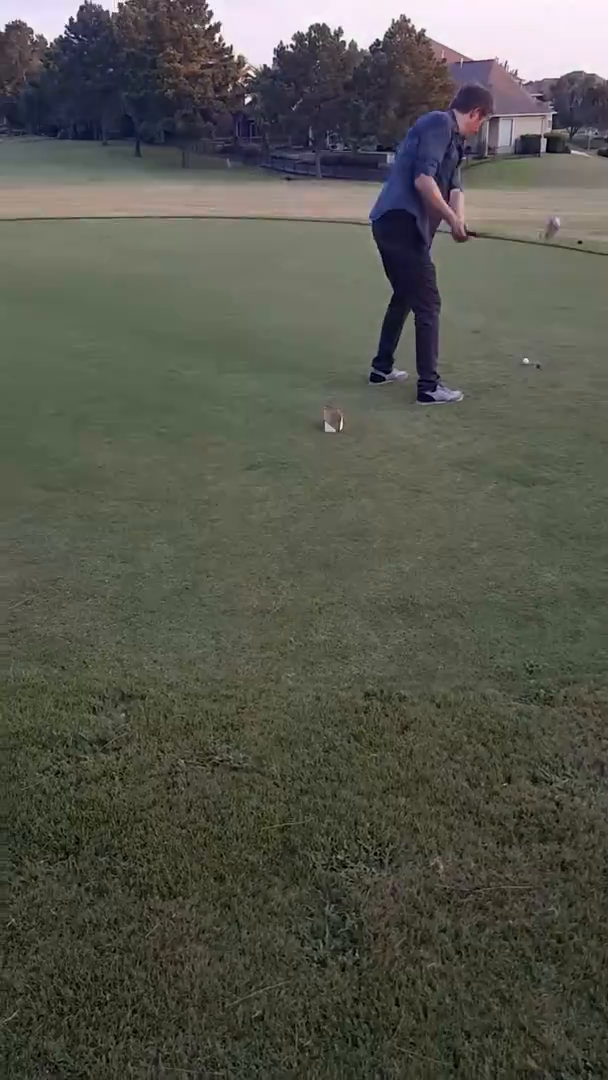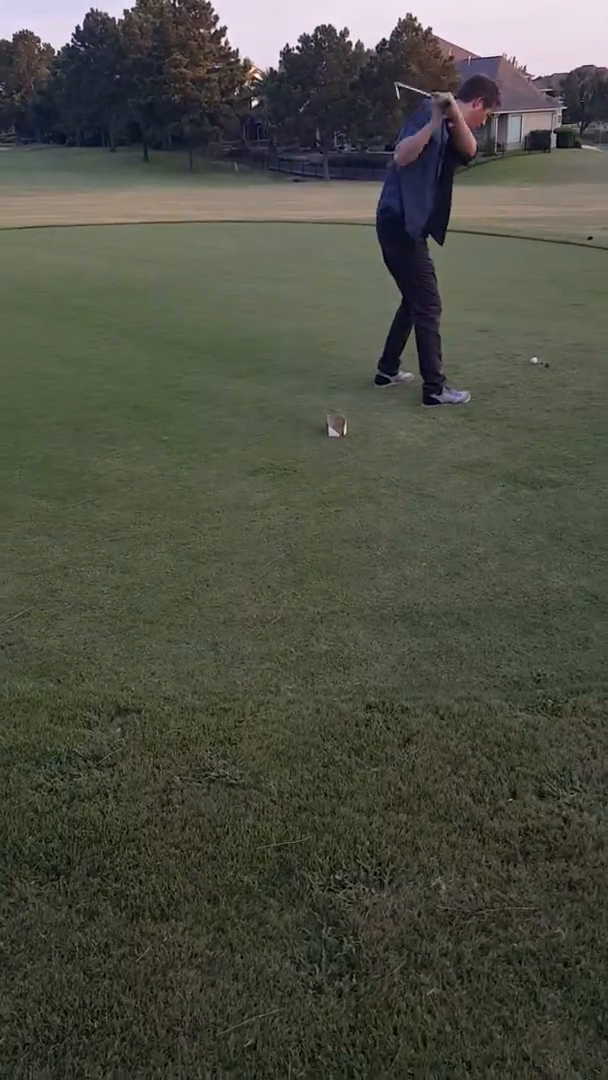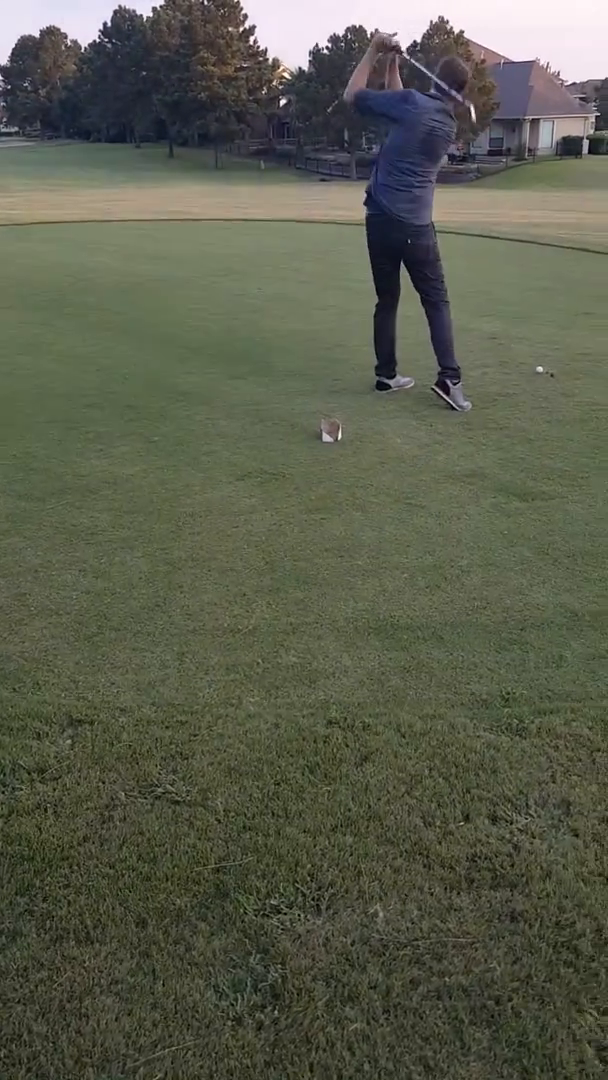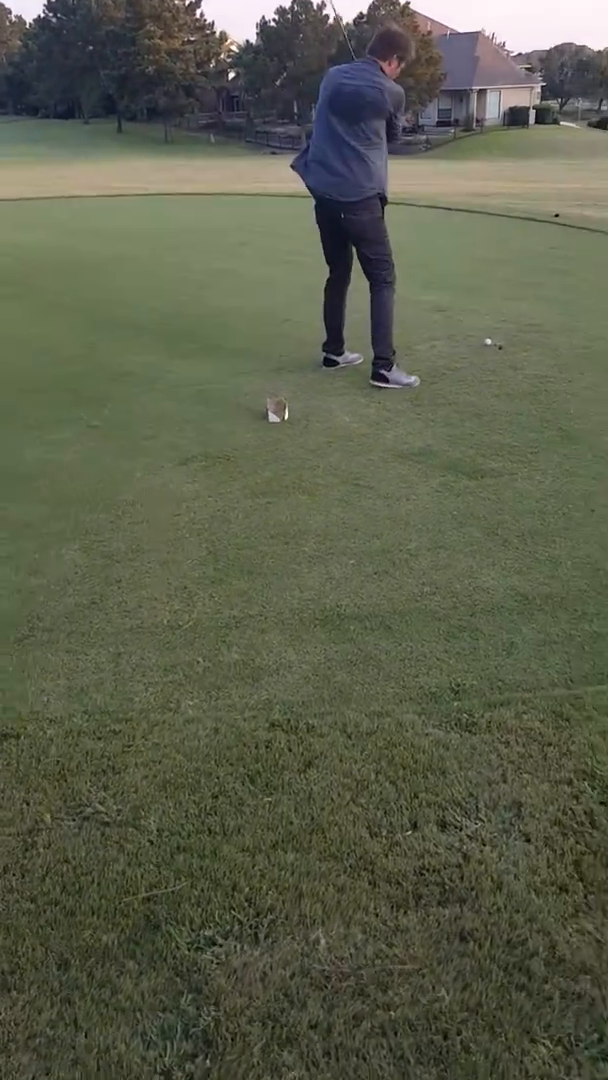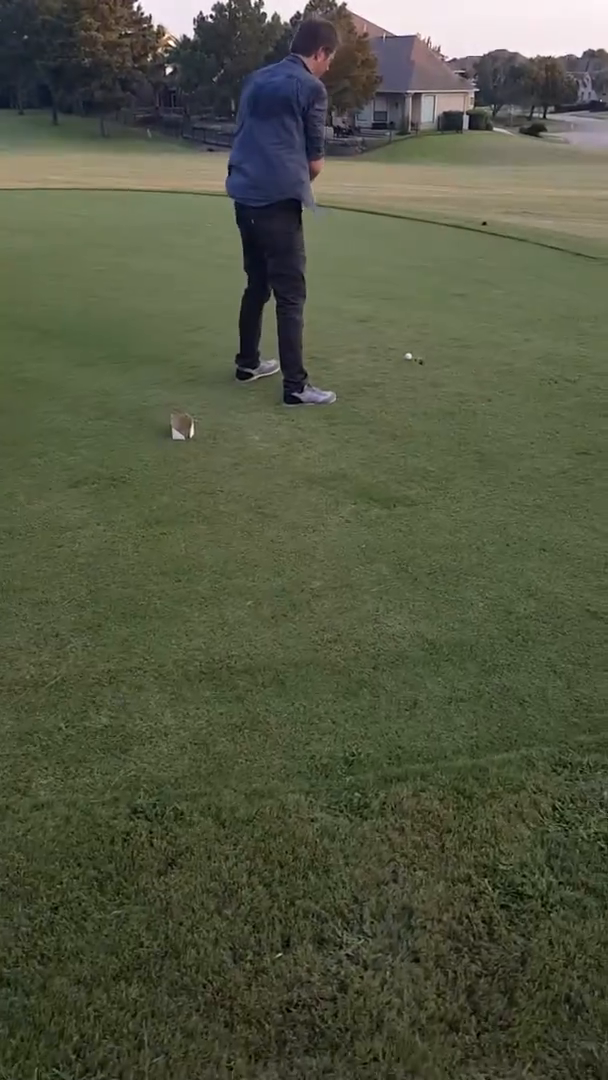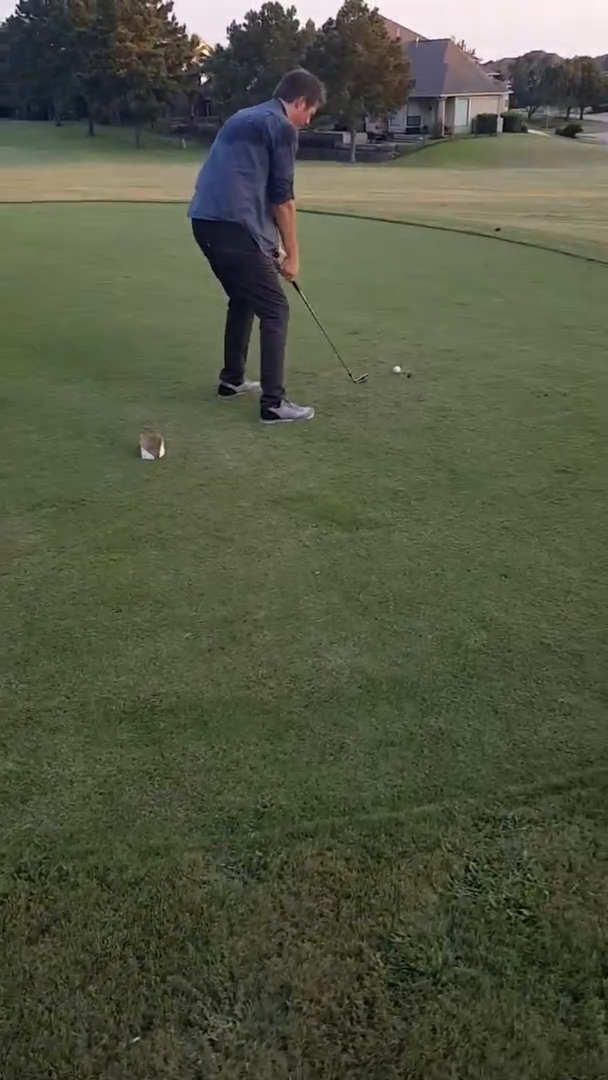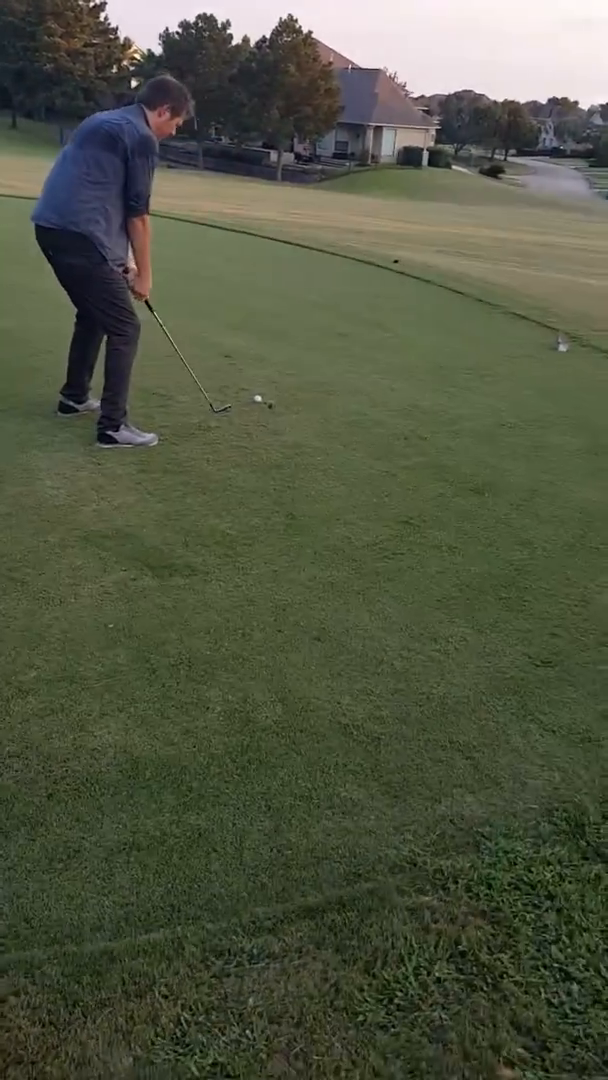
dt=0.7s
person 1, frame 1
left shoulder: (453, 139)
right shoulder: (438, 123)
left elbow: (454, 188)
right elbow: (422, 179)
left wrist: (459, 217)
right wrist: (452, 219)
left hip: (389, 222)
right hip: (402, 223)
left knee: (403, 296)
right knee: (427, 304)
left ankle: (382, 367)
right ankle: (429, 386)
person 1, frame 2
left shoulder: (453, 128)
right shoulder: (429, 113)
left elbow: (467, 148)
right elbow: (401, 157)
left wrist: (453, 113)
right wrist: (435, 120)
left hip: (407, 223)
right hip: (400, 222)
left knee: (414, 299)
right knee: (428, 306)
left ankle: (388, 369)
right ankle: (434, 388)
person 1, frame 3
left shoulder: (411, 104)
right shoulder: (449, 127)
left elbow: (352, 97)
right wrist: (393, 65)
left hip: (381, 220)
right hip: (418, 226)
left knee: (387, 300)
right knee: (436, 301)
left ankle: (386, 374)
right ankle: (449, 376)
person 1, frame 4
left shoulder: (332, 77)
right shoulder: (391, 93)
left hip: (325, 194)
right hip: (361, 198)
left knee: (338, 274)
right knee: (382, 279)
left ankle: (334, 351)
right ankle: (384, 365)
person 1, frame 5
left shoulder: (257, 79)
right shoulder: (310, 88)
right elbow: (315, 161)
left hip: (245, 197)
right hip: (279, 200)
left knee: (257, 283)
right knee: (290, 294)
left ankle: (247, 362)
right ankle: (295, 386)
person 1, frame 6
left shoulder: (245, 117)
right shoulder: (283, 128)
right elbow: (282, 199)
left wrist: (271, 243)
right wrist: (292, 254)
left hip: (205, 220)
right hip: (232, 225)
left knee: (242, 300)
right knee: (275, 310)
left ankle: (231, 379)
right ankle: (273, 403)
person 1, frame 7
left shoulder: (105, 121)
right shoulder: (142, 137)
right elbow: (137, 212)
left wrist: (123, 258)
right wrist: (144, 273)
left hip: (52, 226)
right hip: (78, 235)
left knee: (92, 314)
right knee: (124, 328)
left ankle: (74, 396)
right ankle: (112, 425)
